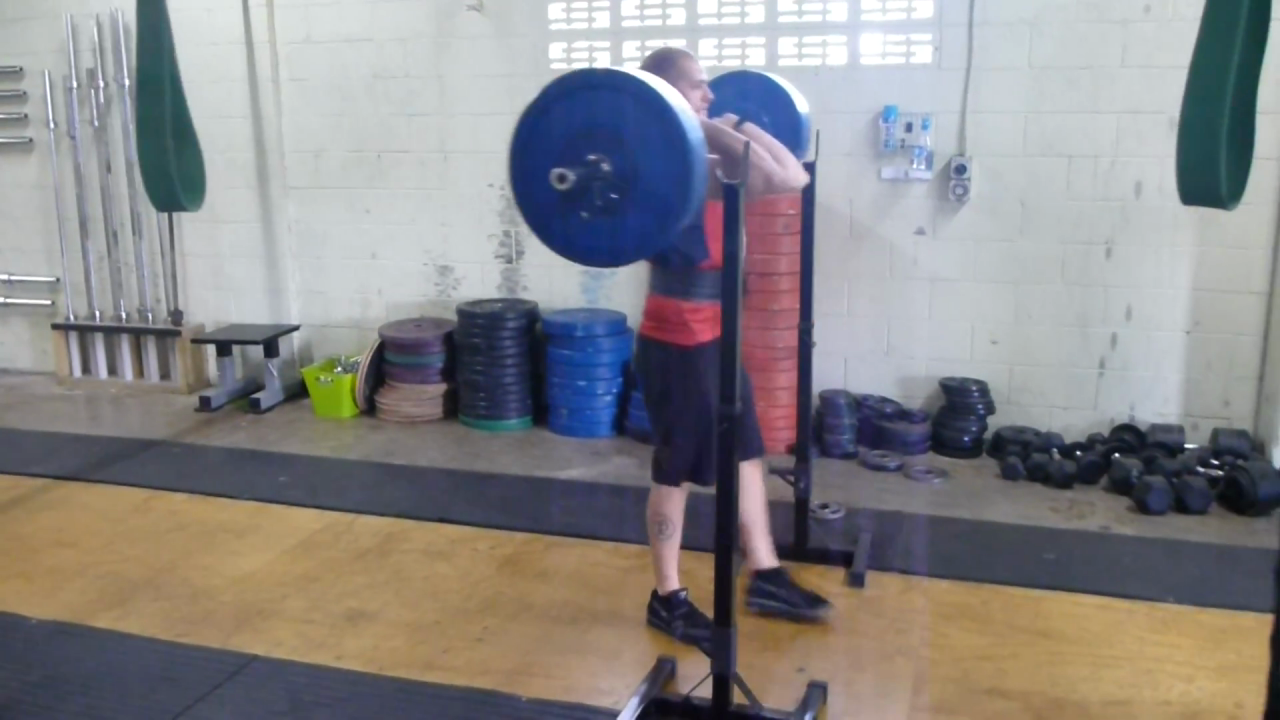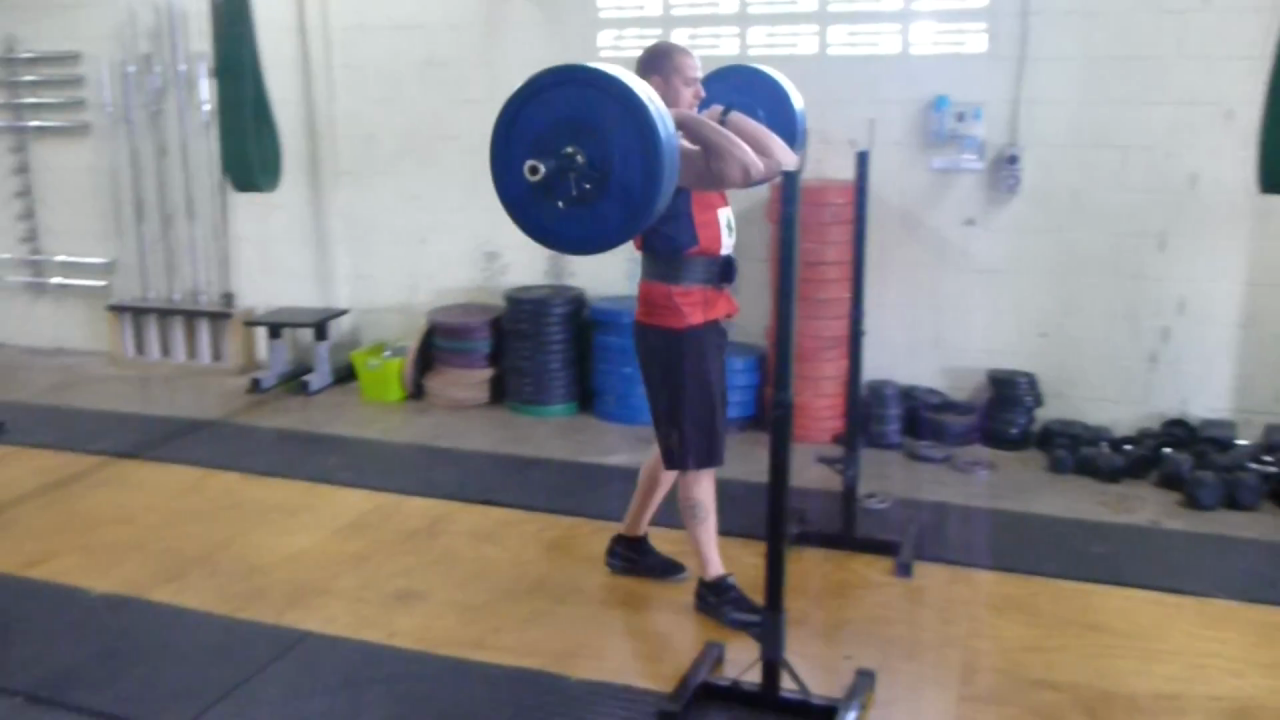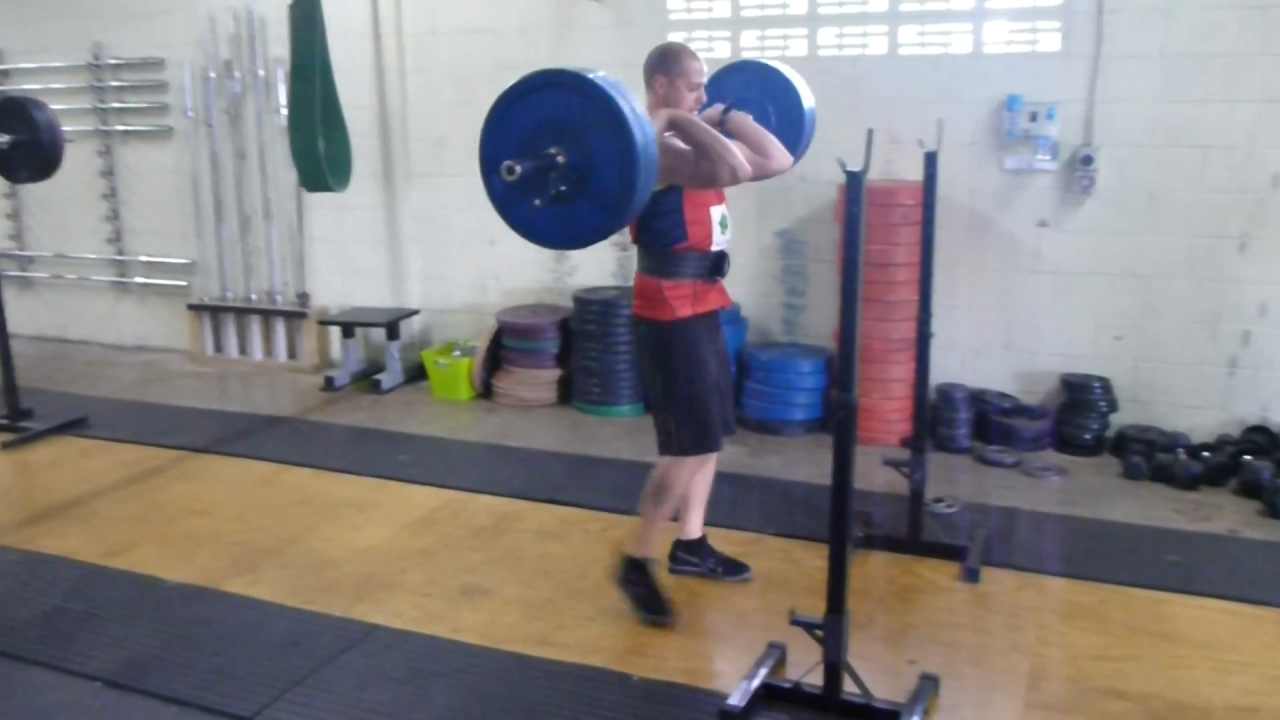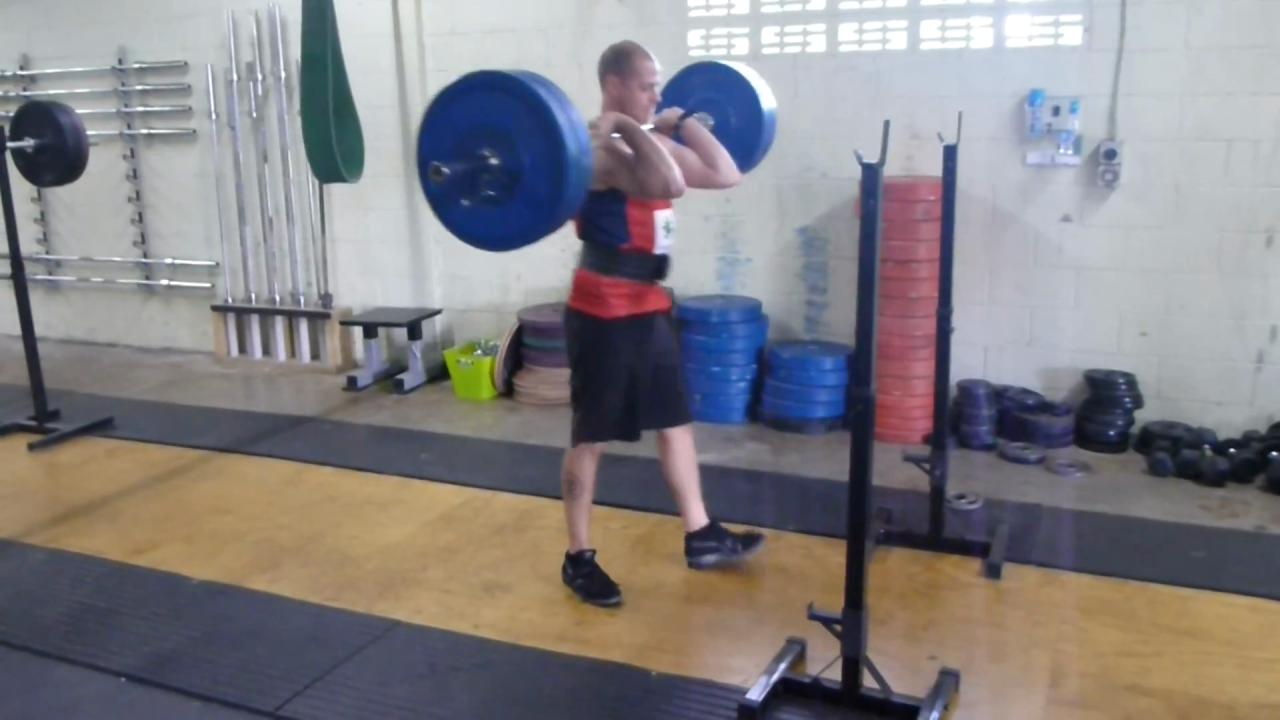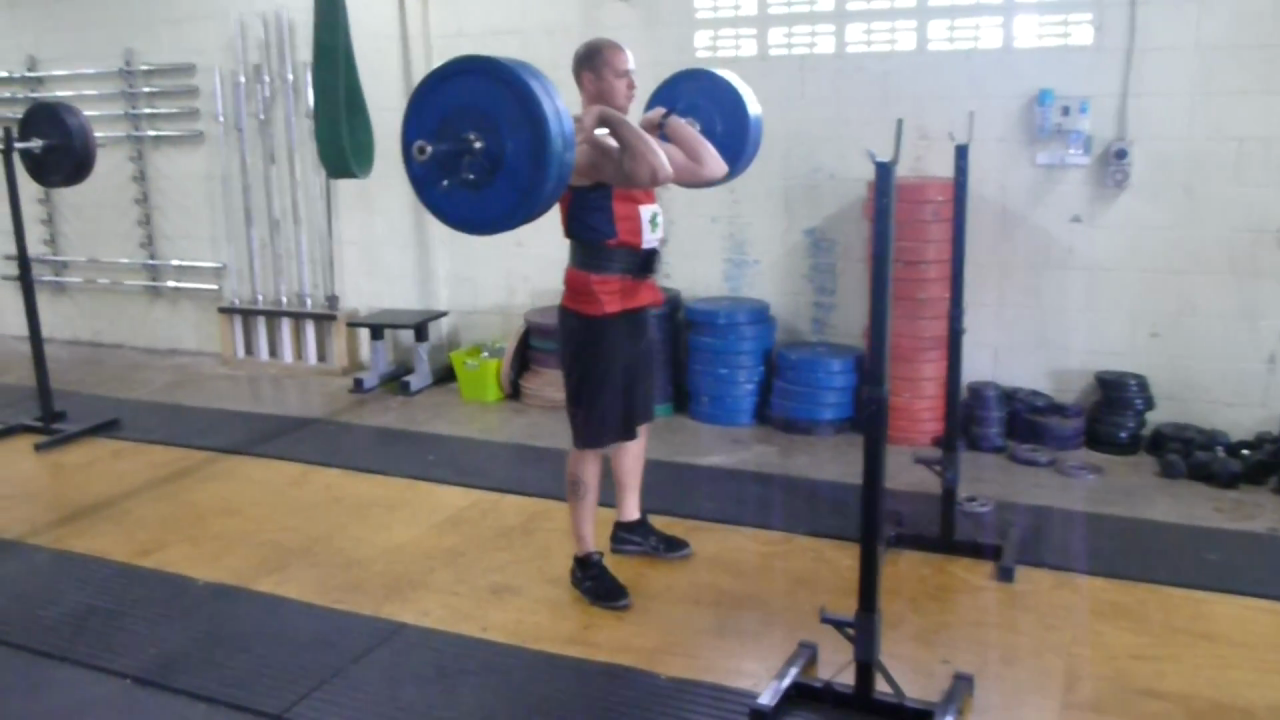
dt=0.4s
person 1, frame 1
left shoulder: (707, 155)
left elbow: (793, 177)
right elbow: (770, 179)
left wrist: (738, 126)
right wrist: (712, 129)
left hip: (711, 331)
right hip: (678, 338)
left knee: (744, 454)
right knee: (679, 471)
left ankle: (765, 575)
right ankle: (668, 599)
person 1, frame 2
left shoulder: (694, 142)
left elbow: (781, 161)
right elbow: (744, 171)
left wrist: (726, 115)
right wrist: (690, 121)
left hip: (701, 313)
right hip: (673, 319)
left knee: (679, 444)
right knee: (697, 455)
left ankle: (629, 540)
right ankle: (714, 583)
person 1, frame 3
left shoulder: (697, 146)
right shoulder: (654, 150)
left elbow: (779, 161)
right elbow: (735, 169)
left wrist: (731, 116)
right wrist: (682, 119)
left hip: (704, 307)
right hip: (667, 316)
left knee: (712, 438)
right knee: (689, 448)
left ankle: (691, 545)
right ankle: (636, 562)
person 1, frame 4
left shoulder: (651, 145)
right shoulder: (597, 152)
left elbow: (726, 176)
right elbow: (668, 185)
left wrist: (682, 123)
right wrist: (626, 127)
left hip: (647, 308)
right hip: (602, 314)
left knee: (676, 421)
right knee: (591, 436)
left ankle: (703, 536)
right ankle: (578, 558)
person 1, frame 5
left shoulder: (630, 141)
right shoulder: (583, 147)
left elbow: (711, 168)
right elbow: (654, 172)
left wrist: (664, 119)
right wrist: (609, 120)
left hip: (634, 303)
right hip: (595, 311)
left knee: (633, 423)
right knee: (594, 438)
left ankle: (631, 525)
right ankle: (586, 559)
